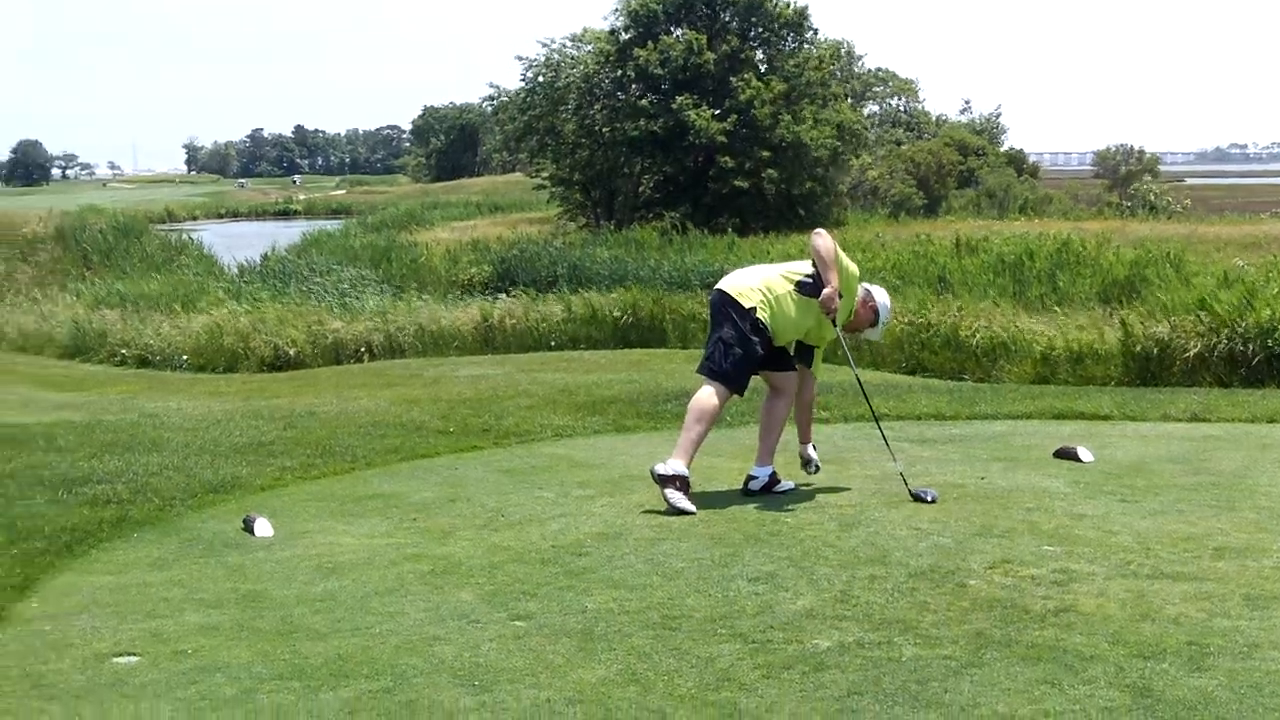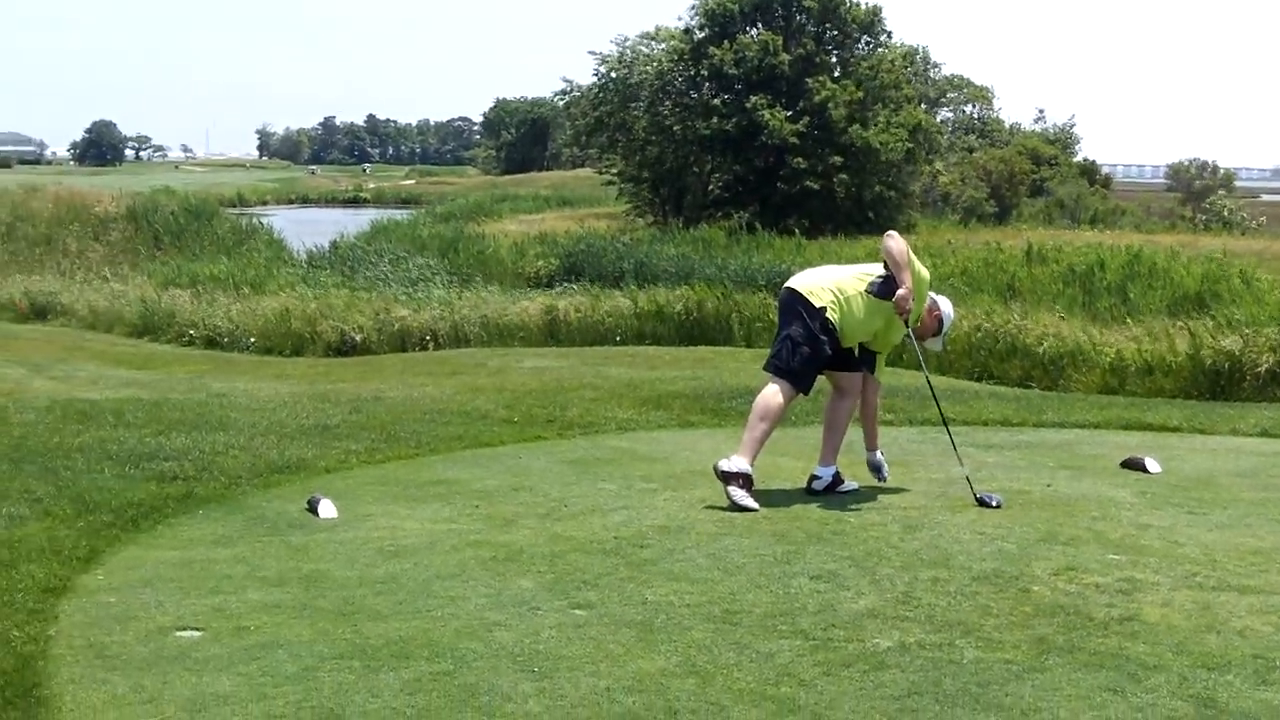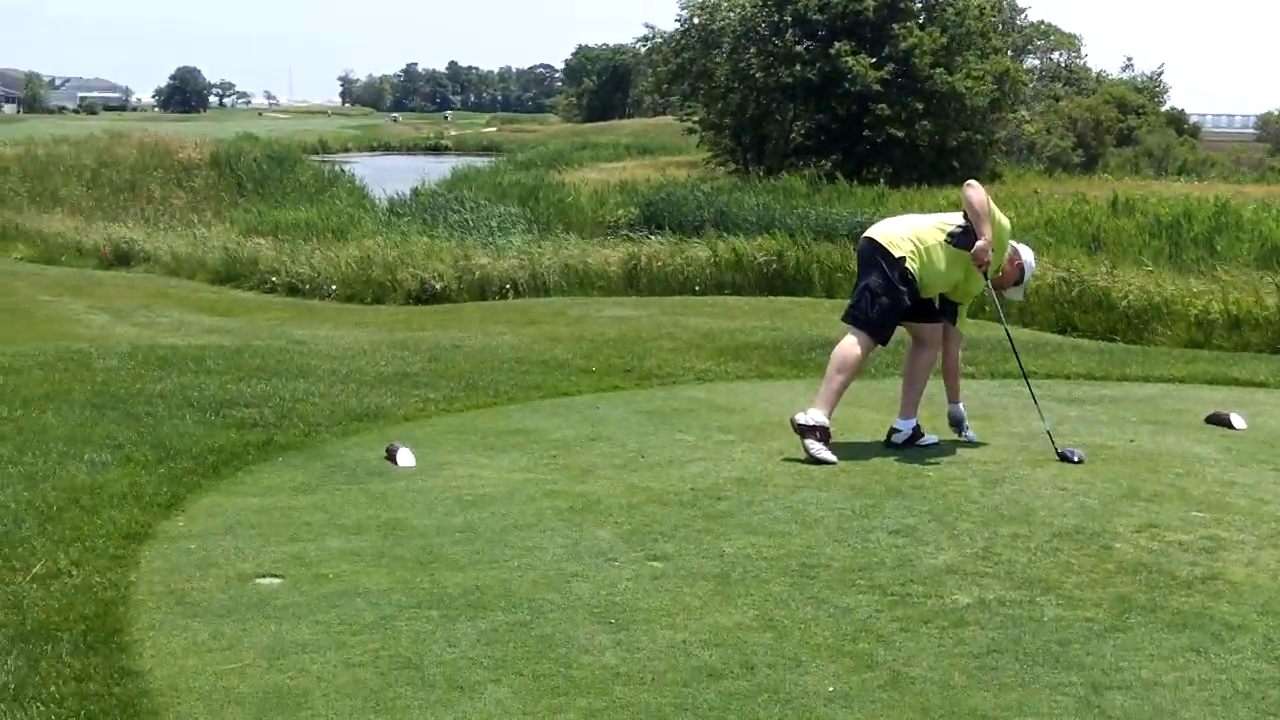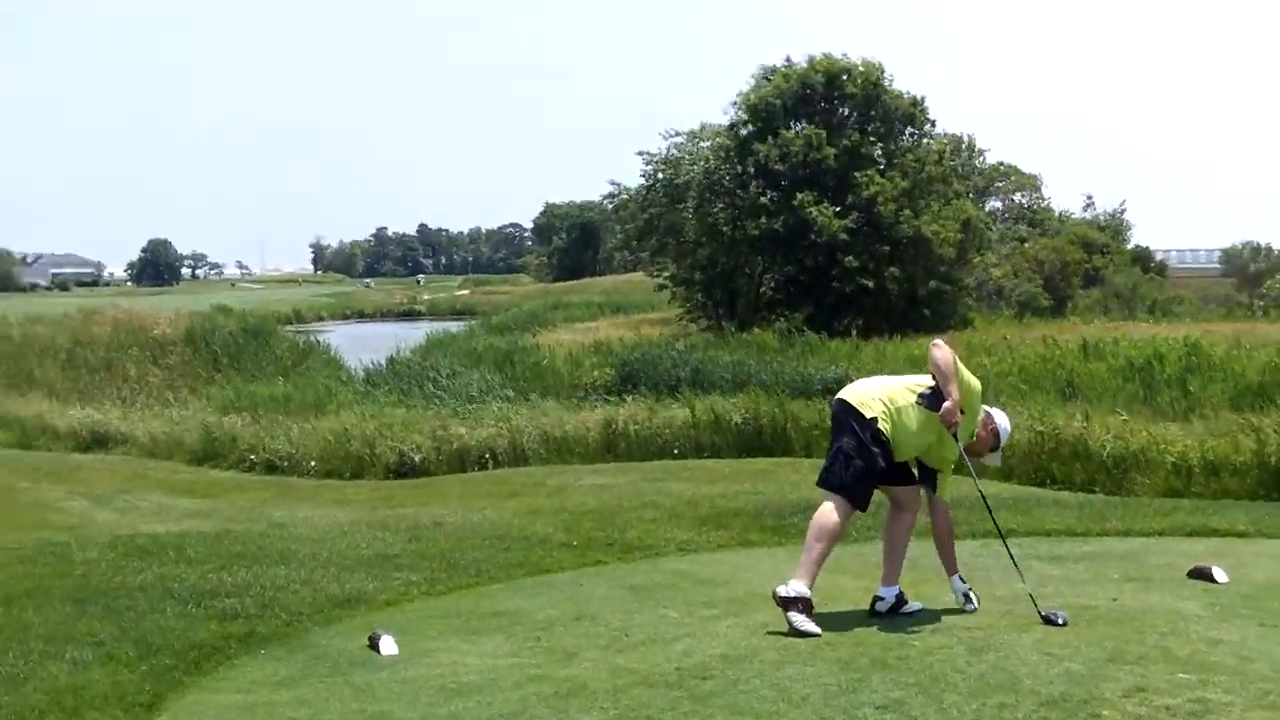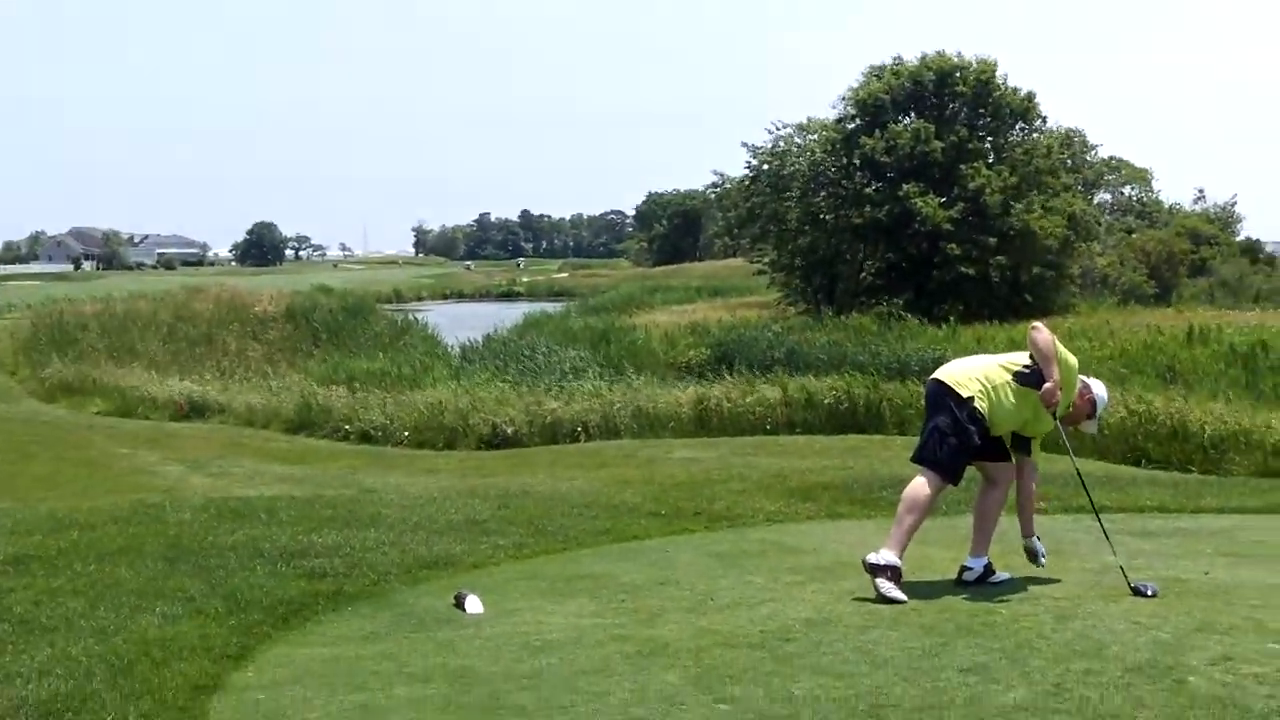
dt=0.4s
person 1, frame 1
left shoulder: (822, 330)
right shoulder: (849, 278)
left elbow: (805, 389)
right elbow: (818, 235)
left wrist: (805, 444)
right wrist: (831, 286)
right hip: (743, 299)
left knee: (786, 384)
right knee: (720, 386)
left ankle: (761, 474)
right ankle: (674, 471)
person 1, frame 2
left shoulder: (884, 335)
right shoulder: (919, 282)
left elbow: (869, 394)
right elbow: (891, 238)
left wrist: (873, 451)
right wrist: (905, 287)
right hip: (813, 298)
left knee: (851, 385)
right knee: (786, 385)
left ankle: (824, 474)
right ankle: (737, 469)
person 1, frame 3
left shoulder: (967, 285)
right shoulder: (1000, 232)
left elbow: (951, 347)
right elbow: (971, 187)
left wrist: (955, 405)
right wrist: (985, 239)
right hip: (891, 248)
left knee: (931, 336)
right knee: (864, 336)
left ankle: (905, 427)
right ankle: (814, 421)
person 1, frame 4
left shoulder: (943, 452)
right shoulder: (971, 396)
left elbow: (939, 515)
right elbow: (938, 346)
left wrist: (955, 578)
right wrist: (952, 400)
right hip: (864, 410)
left knee: (907, 500)
right knee: (842, 502)
left ankle: (888, 596)
right ankle: (796, 592)
person 1, frame 5
left shoulder: (1038, 422)
right shoulder: (1068, 371)
left elbow: (1026, 480)
right elbow: (1036, 329)
left wrist: (1030, 538)
right wrist: (1052, 381)
right hip: (959, 389)
left knee: (1002, 474)
right knee: (935, 477)
left ankle: (976, 565)
right ankle: (886, 561)
